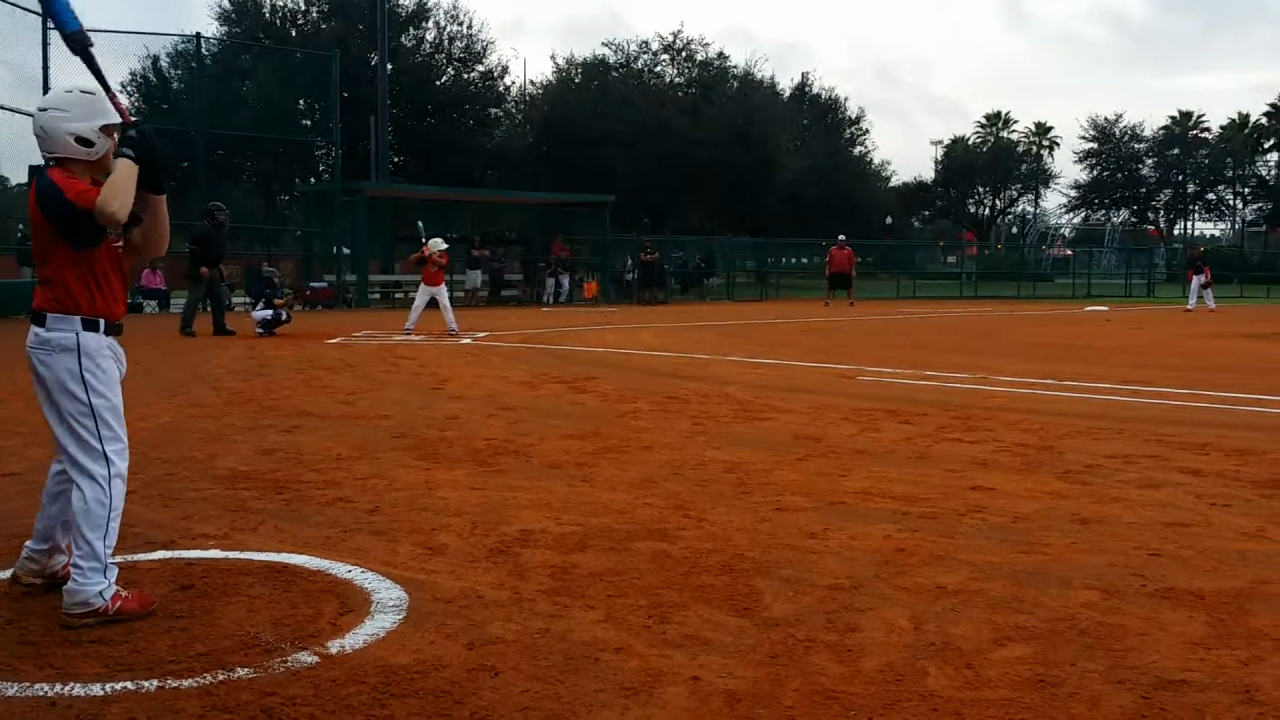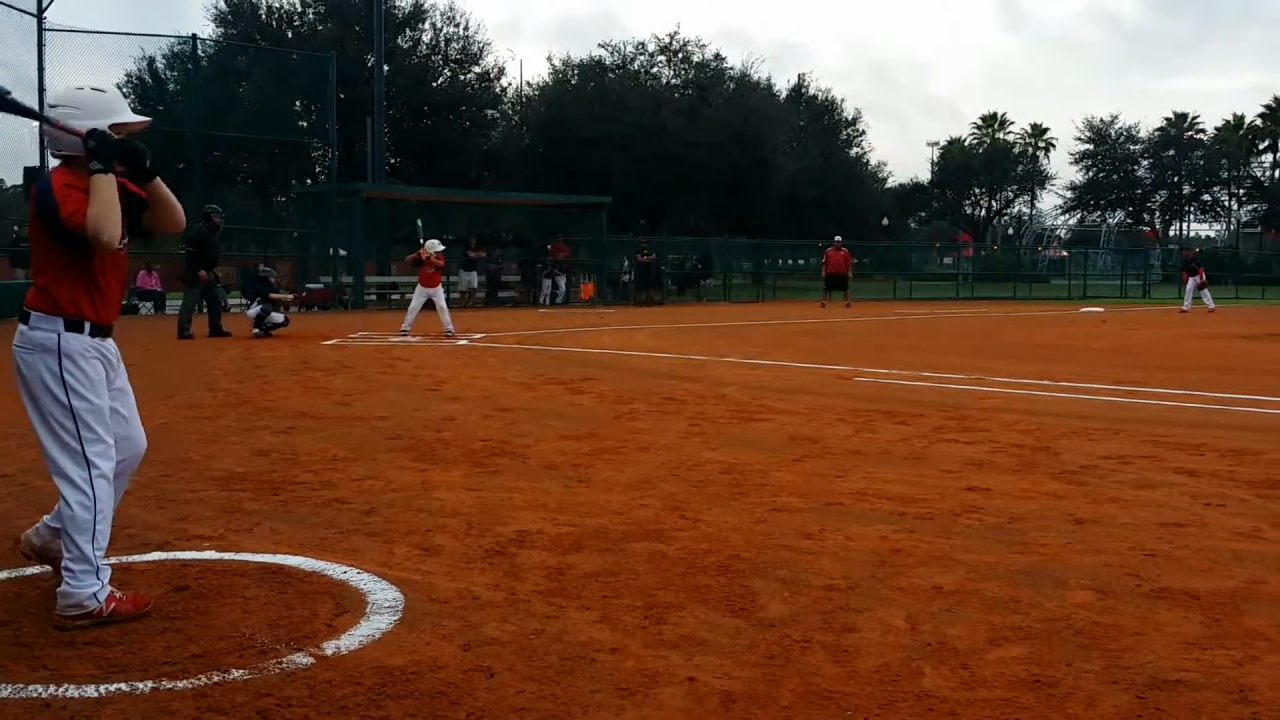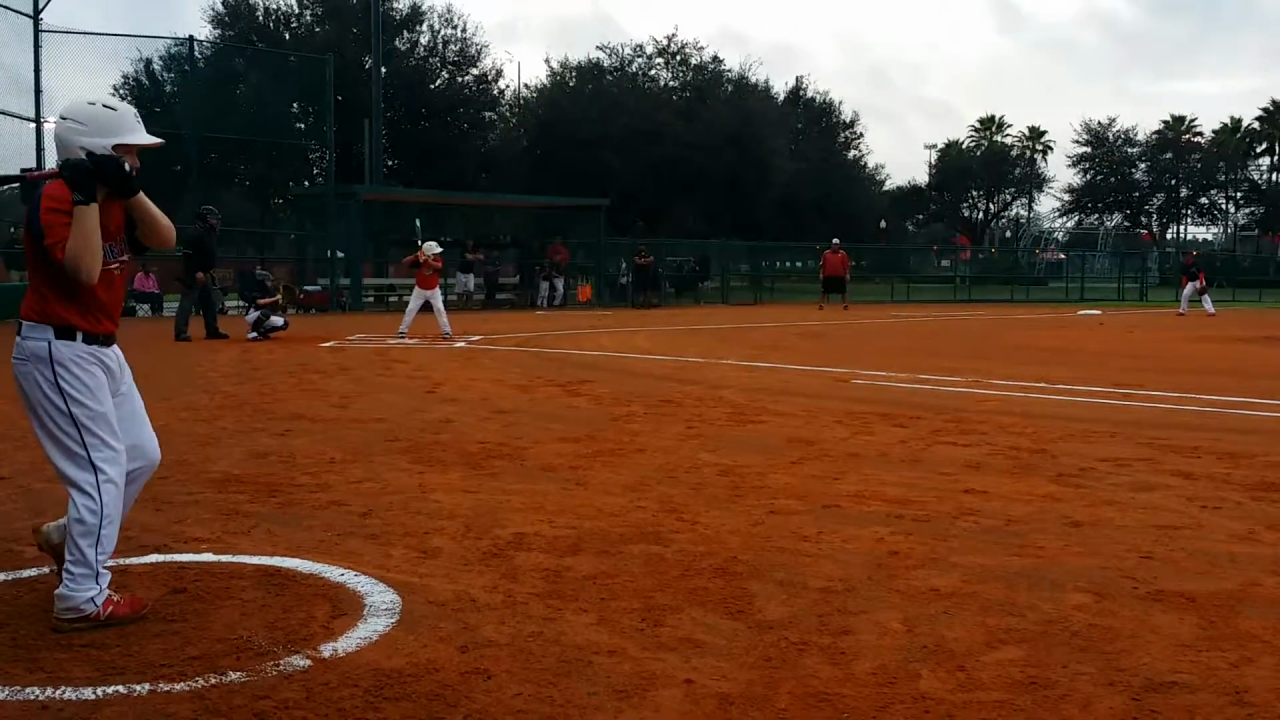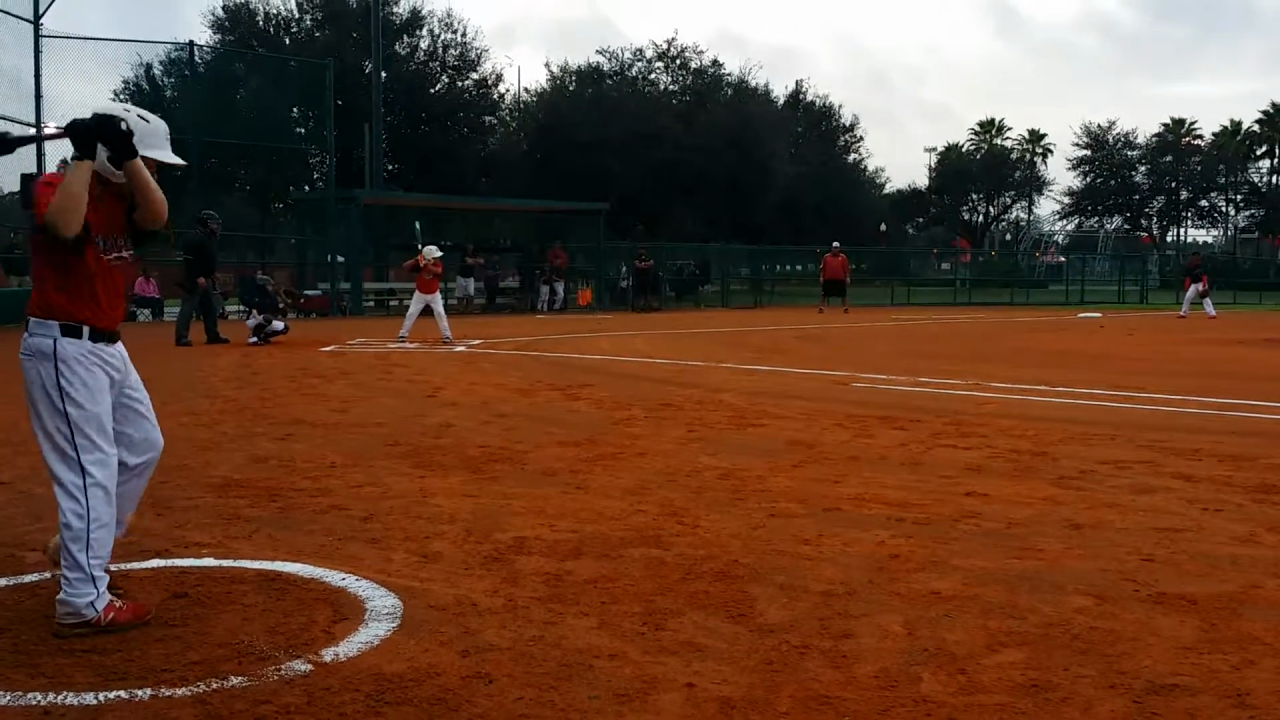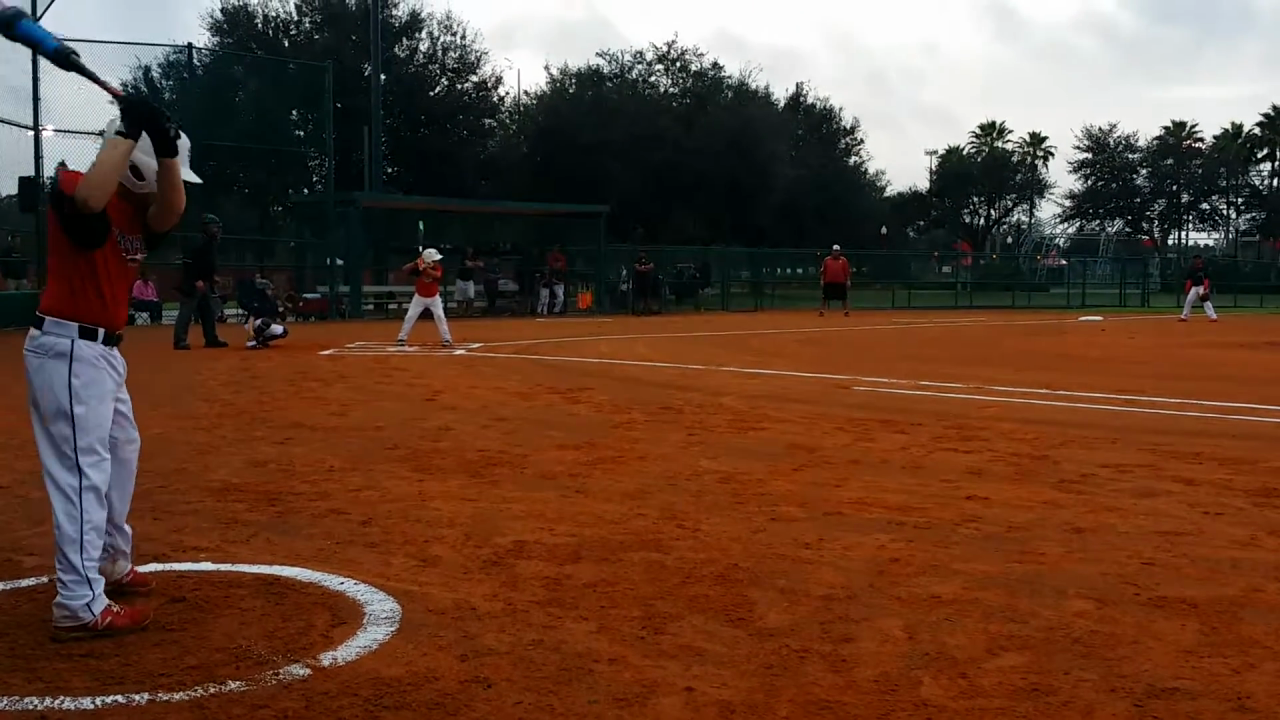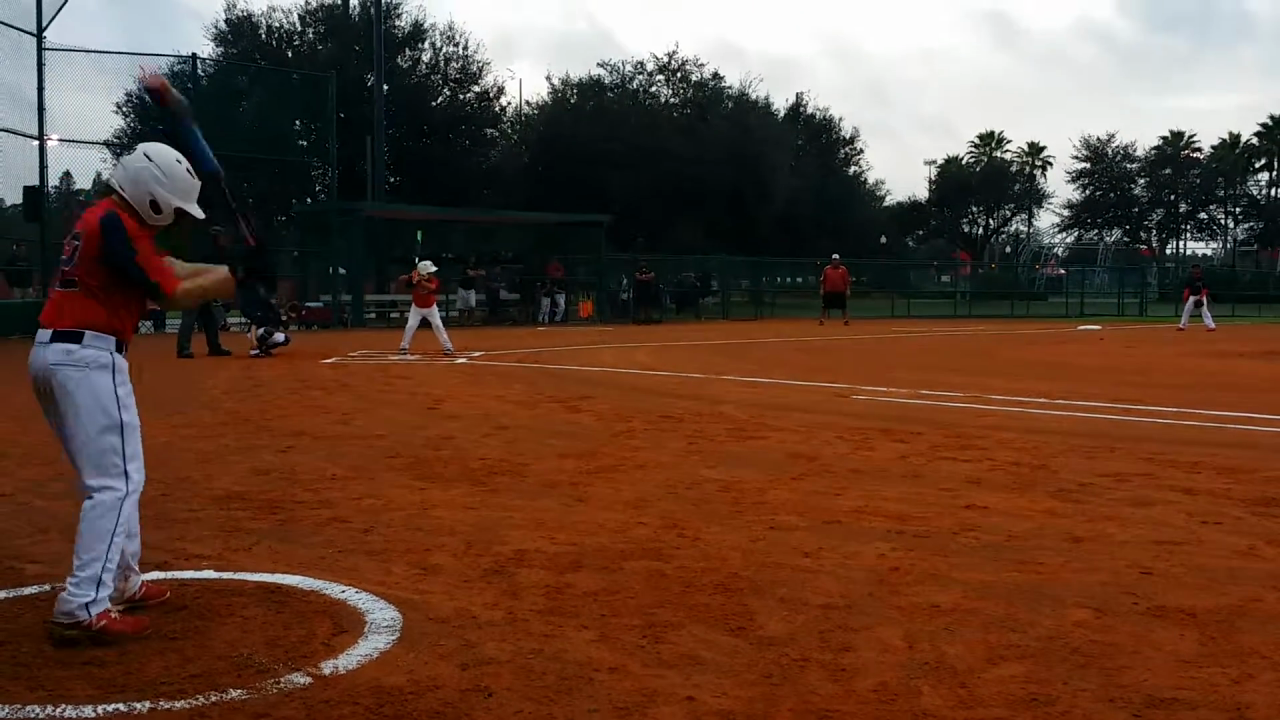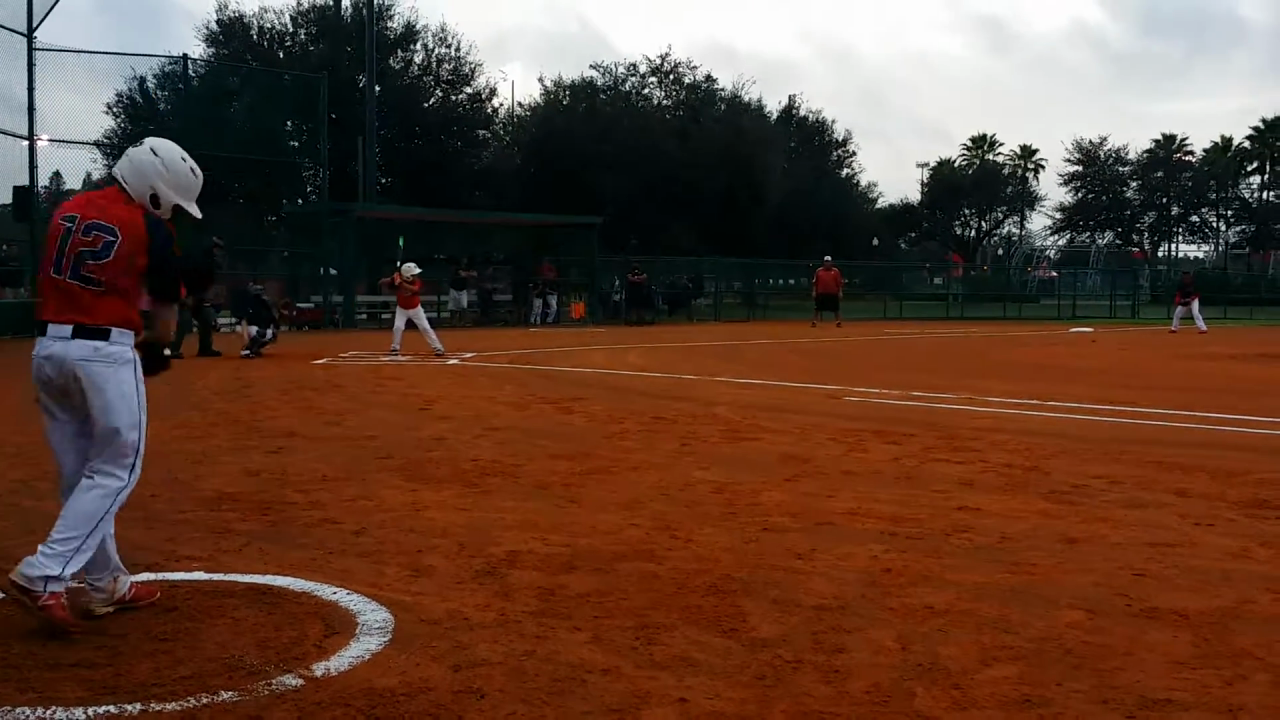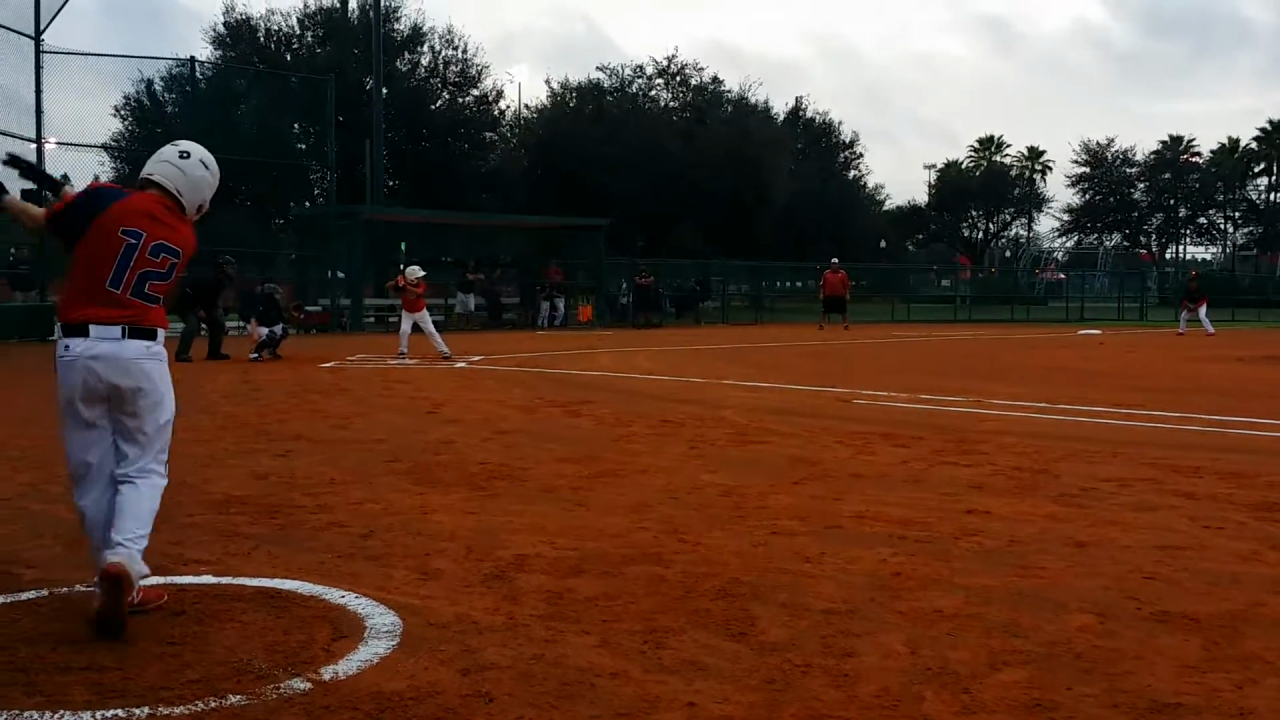
dt=0.2s
person 1, frame 1
left shoulder: (95, 187)
right shoulder: (56, 184)
left elbow: (153, 245)
right elbow: (113, 216)
left wrist: (151, 182)
right wrist: (126, 157)
left hip: (94, 340)
right hip: (72, 341)
left knee: (80, 456)
right knee: (103, 463)
left ankle: (43, 558)
right ankle: (89, 593)
person 1, frame 2
left shoulder: (115, 187)
right shoulder: (59, 185)
left elbow: (174, 223)
right elbow: (104, 238)
left wrist: (142, 171)
right wrist: (102, 168)
left hip: (95, 342)
right hip: (58, 343)
left knee: (127, 448)
right knee: (90, 464)
left ankle: (53, 536)
right ankle: (84, 596)
person 1, frame 3
left shoulder: (119, 206)
right shoulder: (53, 201)
left elbow: (165, 239)
right elbow: (86, 271)
left wrist: (125, 186)
right wrist: (87, 194)
left hip: (103, 349)
right hip: (57, 352)
left knee: (141, 455)
right knee: (101, 469)
left ankle: (70, 536)
right ankle: (82, 598)
person 1, frame 4
left shoulder: (122, 200)
right shoulder: (54, 188)
left elbow: (157, 215)
right elbow: (64, 225)
left wrist: (127, 152)
right wrist: (84, 154)
left hip: (106, 346)
right hip: (61, 349)
left knee: (142, 447)
right knee: (88, 470)
left ankle: (82, 549)
right ankle: (83, 603)
person 1, frame 5
left shoulder: (135, 210)
right shoulder: (72, 186)
left elbow: (172, 210)
right elbow: (93, 198)
left wrist: (167, 151)
right wrist: (129, 132)
left hip: (99, 349)
right hip: (66, 350)
left knee: (118, 453)
right knee: (81, 474)
left ankle: (108, 564)
right ankle: (79, 607)
person 1, frame 6
left shoulder: (96, 221)
right shoulder: (117, 224)
left elbow: (167, 270)
right elbow: (171, 292)
left wrist: (231, 269)
right wrist: (234, 275)
left hip: (46, 354)
right hip: (88, 357)
left knee: (107, 475)
right knee: (114, 481)
left ankle: (119, 583)
right ankle: (82, 607)
person 1, frame 7
left shoulder: (69, 207)
right shoulder: (154, 231)
right elbow: (165, 309)
right wrist: (157, 344)
left hip: (49, 350)
right hip: (106, 353)
left knee: (80, 472)
right knee: (112, 472)
left ankle: (105, 584)
right ankle: (42, 575)
person 1, frame 8
left shoulder: (106, 201)
right shoulder: (186, 238)
left elbow: (42, 222)
right wrist: (66, 192)
left hip: (79, 350)
right hip: (140, 354)
left knee: (93, 475)
right knee: (142, 470)
left ankle: (120, 591)
right ankle: (122, 560)
